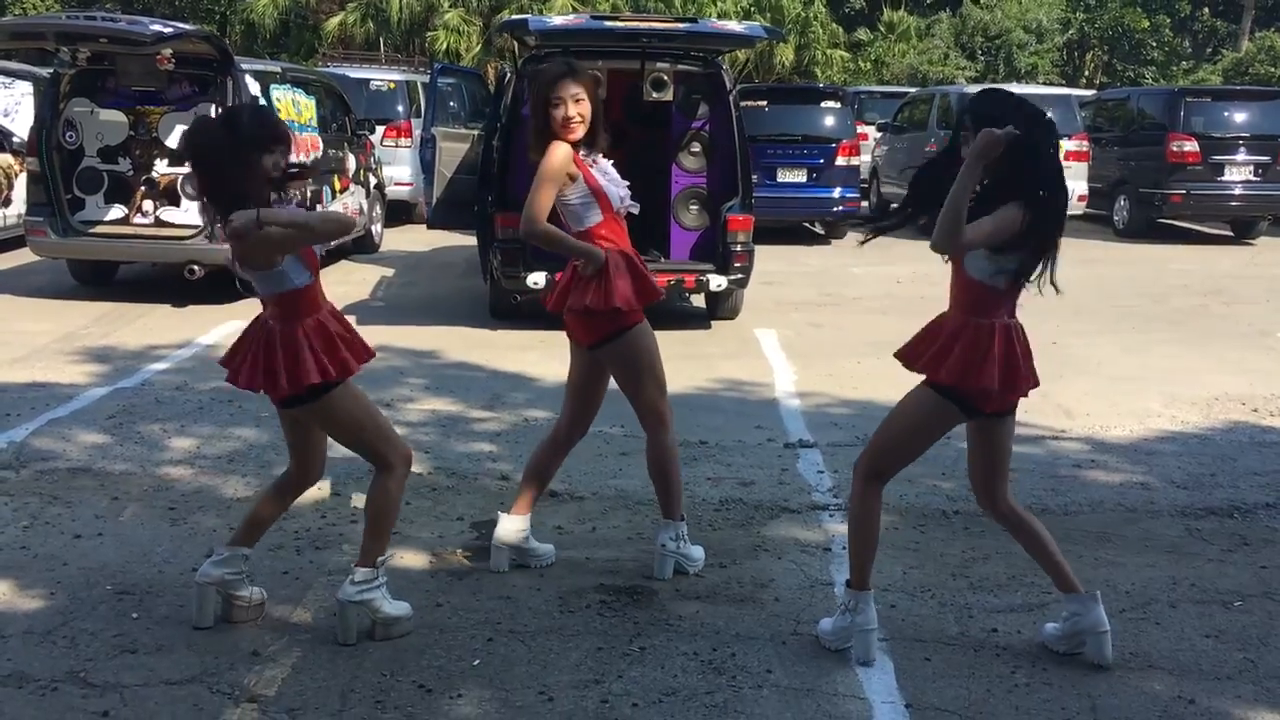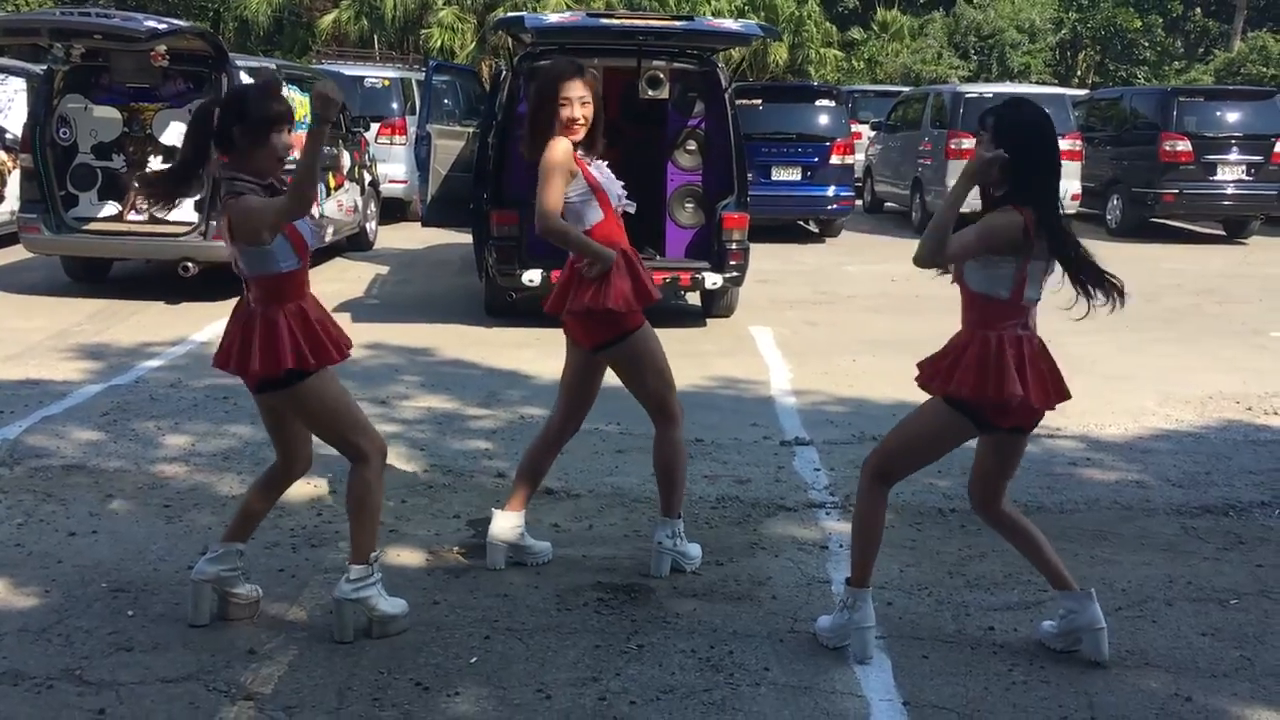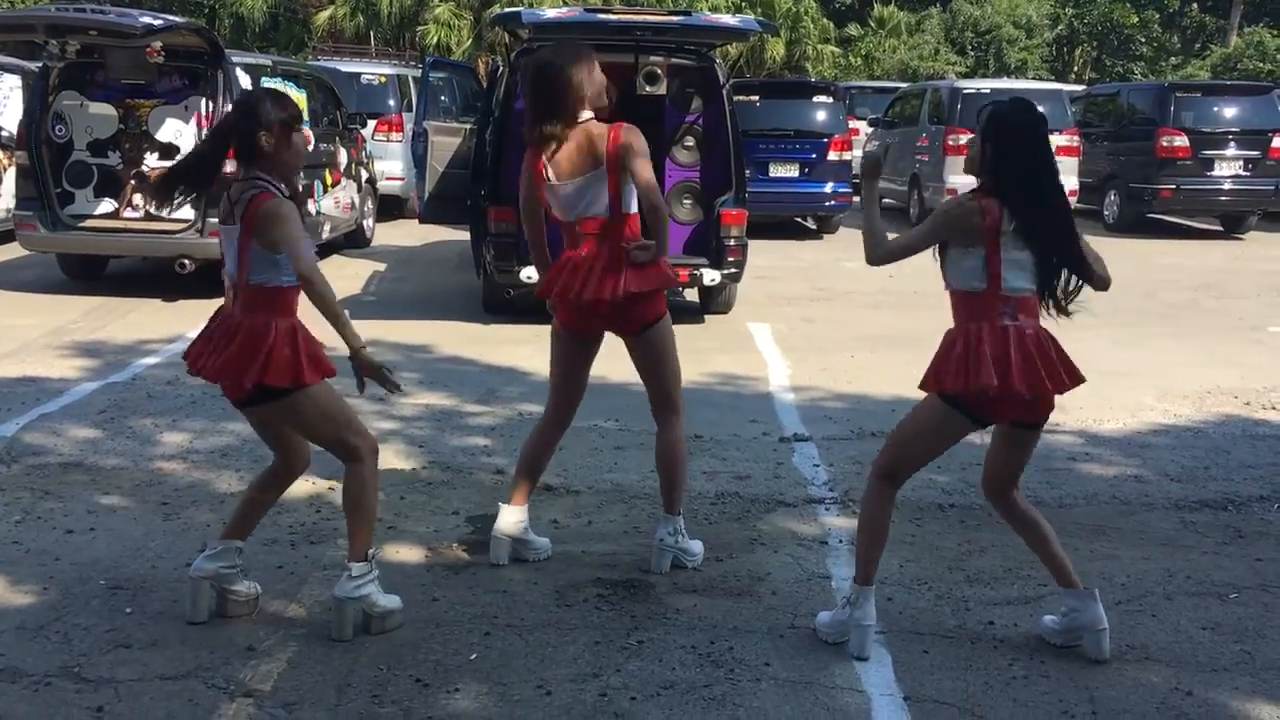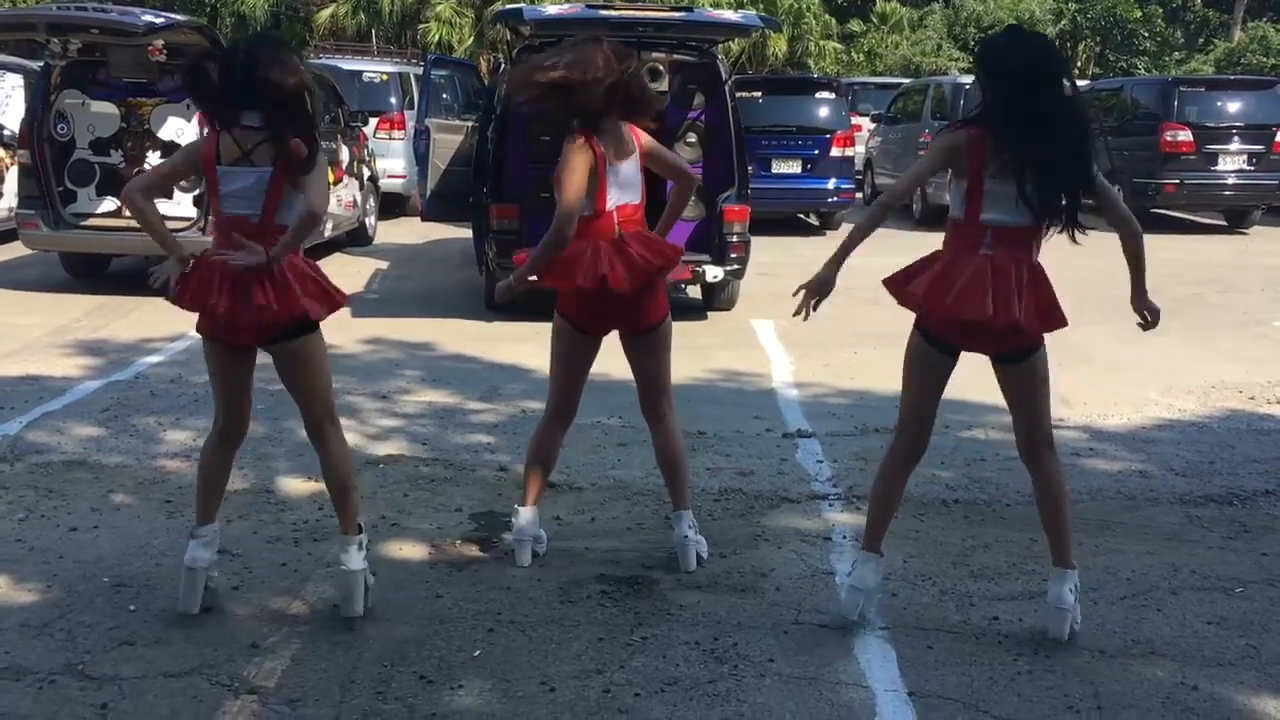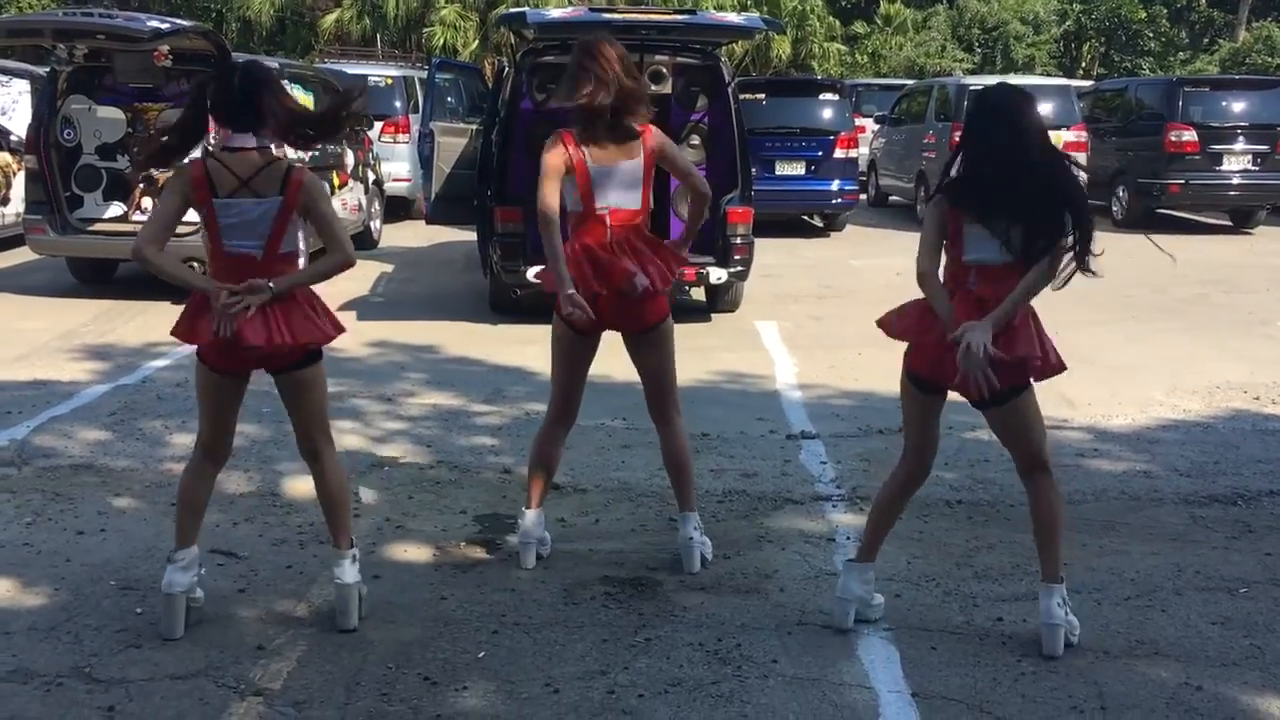
dt=0.2s
person 1, frame 1
left shoulder: (1019, 208)
right shoulder: (1007, 195)
left elbow: (946, 241)
left wrist: (974, 165)
left hip: (969, 357)
right hip: (993, 360)
left knee: (869, 472)
right knee: (994, 498)
left ankle: (858, 613)
right ankle: (1083, 611)
person 1, frame 2
left shoulder: (1012, 219)
right shoulder: (1028, 217)
left elbow: (928, 256)
left wrist: (966, 182)
left hip: (988, 372)
right hip: (1016, 375)
left knee: (877, 473)
right knee: (989, 501)
left ankle: (856, 611)
right ankle: (1078, 608)
person 1, frame 3
left shoulder: (969, 210)
right shoulder: (1042, 215)
left elbow: (879, 251)
right elbow: (1098, 275)
left wrist: (870, 186)
left hip: (979, 367)
right hip: (1029, 370)
left knee: (885, 475)
right knee: (1003, 491)
left ankle: (859, 609)
right ankle: (1081, 606)
person 1, frame 4
left shoulder: (966, 138)
right shoulder: (1062, 148)
left elbow: (894, 196)
right elbow: (1126, 222)
left wrist: (833, 266)
right wrist: (1139, 292)
left hip: (952, 295)
right hip: (1018, 302)
left knee: (908, 440)
right knee: (1039, 449)
left ankle: (866, 567)
right ankle: (1063, 583)
person 1, frame 5
left shoulder: (953, 192)
right shoulder: (1049, 193)
left elbow: (928, 274)
right elbow: (1049, 265)
left wrist: (959, 333)
right wrist: (987, 329)
left hip: (937, 340)
right hip: (1003, 348)
left knee: (914, 466)
right knee: (1037, 471)
left ankle: (857, 579)
right ankle: (1053, 601)
person 2, frame 1
left shoulder: (248, 212)
right shoulder: (258, 231)
right elbow: (343, 224)
right wrist: (266, 216)
left hip: (294, 347)
right hip: (305, 357)
left knee: (303, 470)
right knee: (394, 458)
left ankle: (224, 570)
right ankle: (365, 588)
person 2, frame 2
left shoulder: (261, 185)
right shoulder: (246, 206)
right elbow: (302, 199)
right wrist: (325, 122)
left hip: (278, 336)
right hip: (280, 343)
left knee: (292, 461)
right knee: (368, 449)
left ankle: (219, 567)
right ankle: (360, 583)
person 2, frame 3
left shoulder: (241, 197)
right shoulder: (275, 207)
right elbow: (309, 276)
right wrist: (357, 348)
left hip: (247, 344)
right hip: (269, 349)
left knee: (291, 461)
right knee: (360, 449)
left ankle: (218, 564)
right ankle: (358, 581)
person 2, frame 4
left shoulder: (208, 148)
right shoulder: (297, 148)
left elbow: (138, 194)
right elbow: (315, 210)
left wrist: (176, 254)
right wrist: (271, 256)
left hip: (223, 290)
right hip: (281, 292)
left knee: (228, 426)
right knee: (325, 427)
left ankle: (202, 547)
right ankle: (352, 551)
person 2, frame 5
left shoulder: (194, 175)
right shoulder: (298, 180)
left elbow: (144, 248)
right elbow: (343, 255)
left wrist: (209, 289)
right wrist: (275, 290)
left hip: (224, 328)
right hip: (288, 323)
left knee: (210, 452)
right knee: (318, 449)
left ankle: (181, 571)
right ankle: (346, 566)
person 3, frame 1
left shoulder: (584, 155)
right shoulder: (559, 153)
right elbow: (531, 225)
left wrist: (597, 256)
right wrist: (593, 254)
left hip: (600, 296)
right hip: (604, 296)
left knee: (571, 424)
right knee: (658, 419)
left ankle: (513, 530)
right ankle: (673, 539)
person 3, frame 2
left shoulder: (579, 156)
right shoulder: (557, 150)
right elbow: (547, 221)
right wrist: (600, 254)
left hip: (594, 298)
right hip: (605, 298)
left knee: (562, 422)
right knee: (669, 417)
left ankle: (507, 527)
right ankle: (670, 537)
person 3, frame 3
left shoulder: (538, 154)
right shoulder: (623, 137)
left elbow: (531, 227)
right elbow: (650, 196)
left wrist: (549, 275)
right wrist: (659, 244)
left hip: (575, 286)
right hip: (630, 282)
left knee: (556, 413)
right knee: (669, 412)
left ankle: (512, 522)
right ankle: (672, 534)
person 3, frame 4
left shoulder: (579, 143)
right shoulder: (632, 133)
left elbow: (565, 223)
right elbow: (687, 178)
left wrist: (520, 277)
left hip: (585, 283)
right hip: (644, 278)
left knee: (559, 413)
right knee: (660, 413)
left ankle: (527, 523)
right ankle: (685, 528)
person 3, frame 5
left shoulder: (563, 145)
right shoulder: (648, 137)
left elbow: (548, 209)
right elbow: (701, 193)
left wrist: (562, 284)
right wrist: (684, 240)
left hip: (584, 283)
right hip: (641, 283)
left knee: (559, 414)
right knee: (667, 414)
left ankle: (532, 524)
right ankle: (690, 528)
